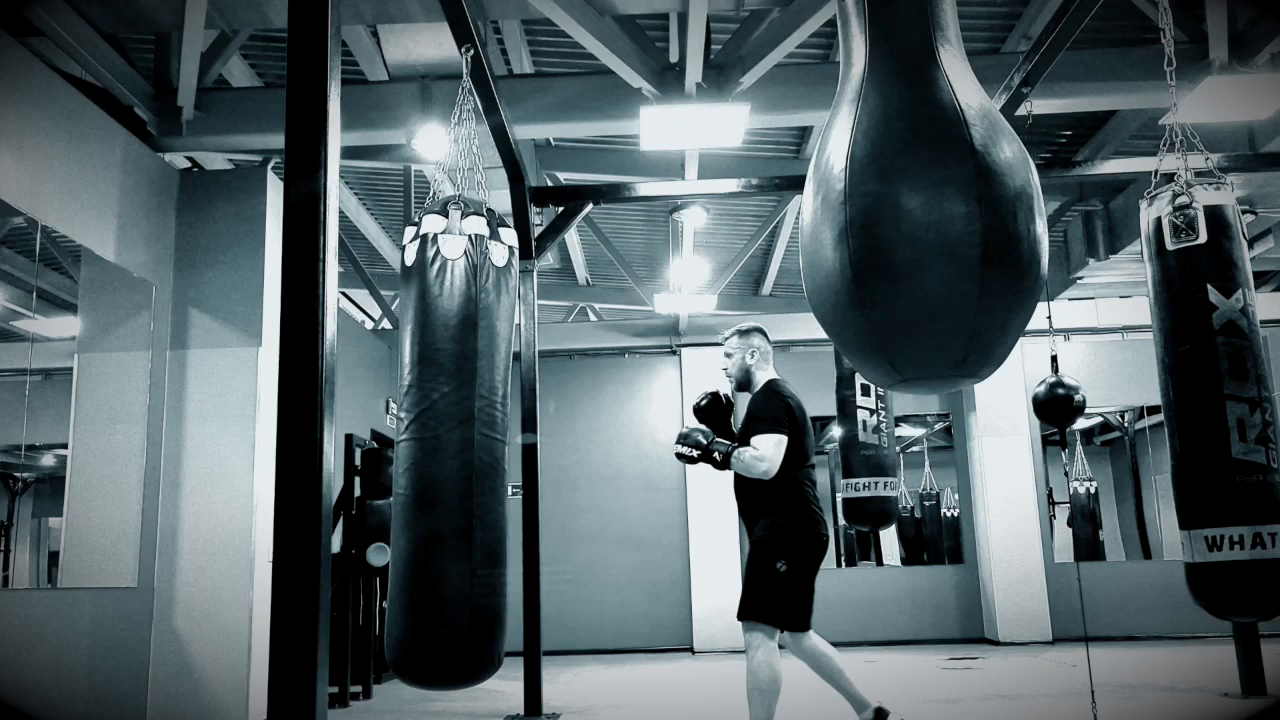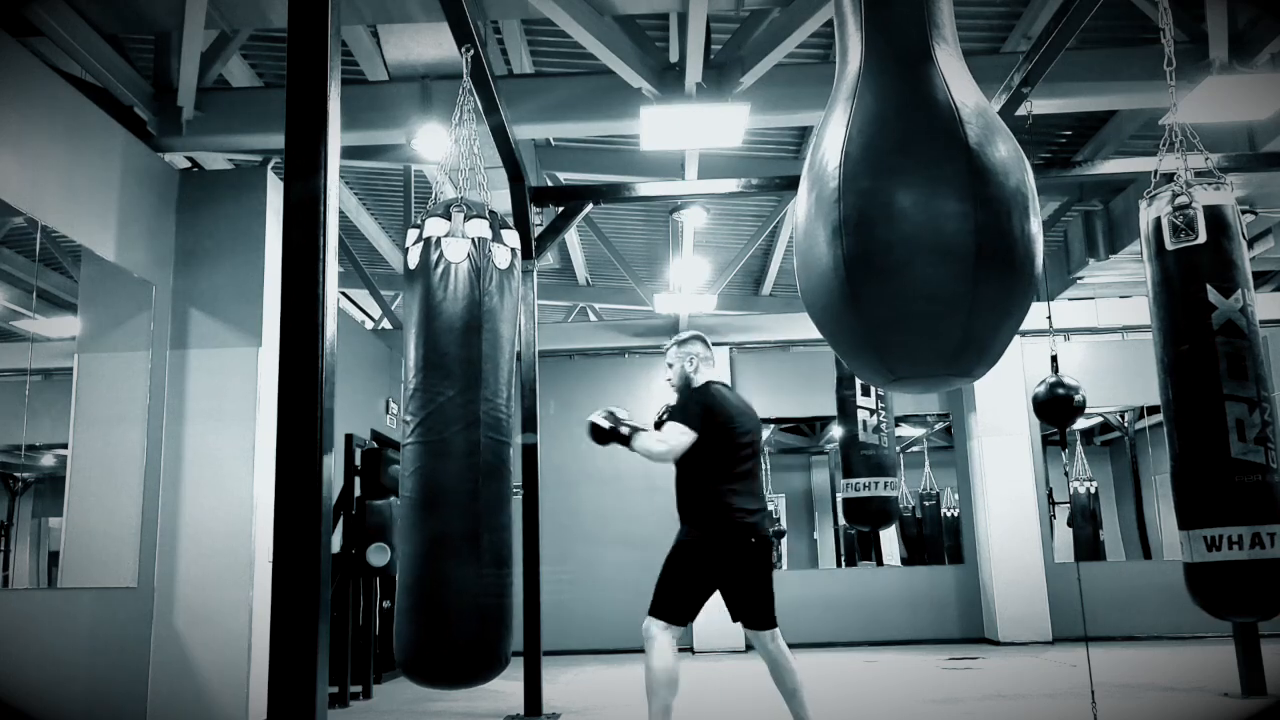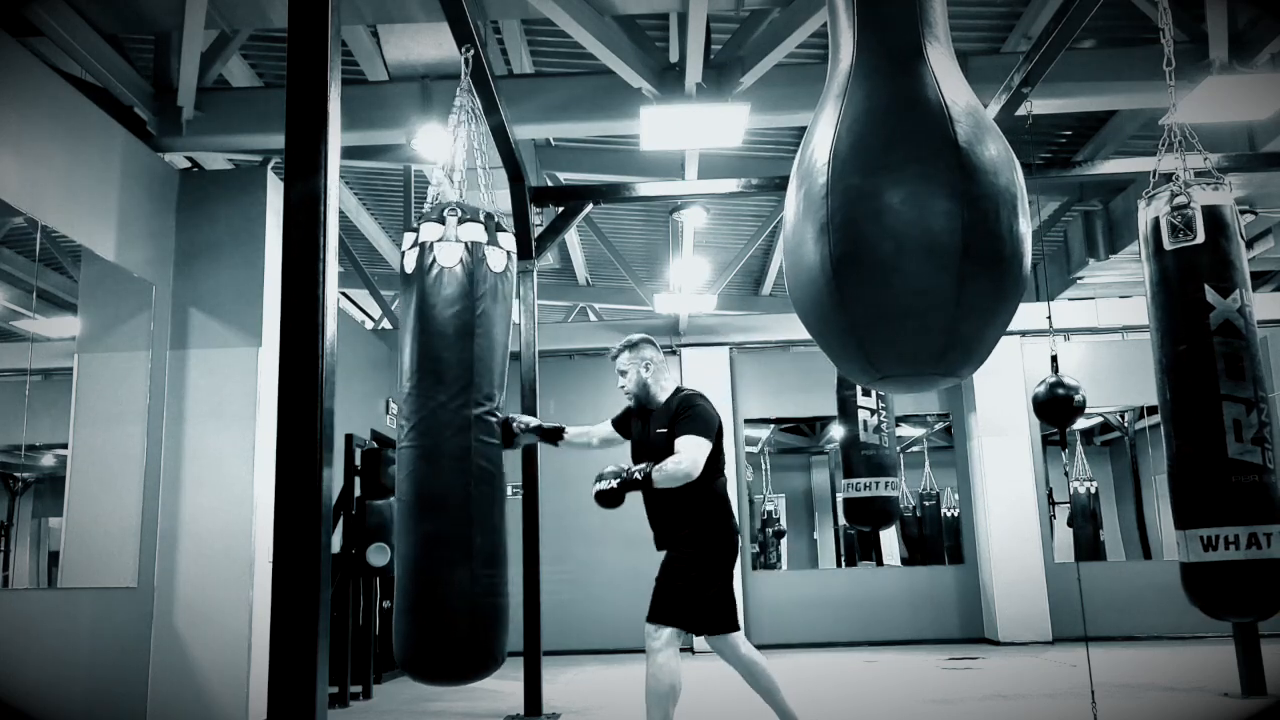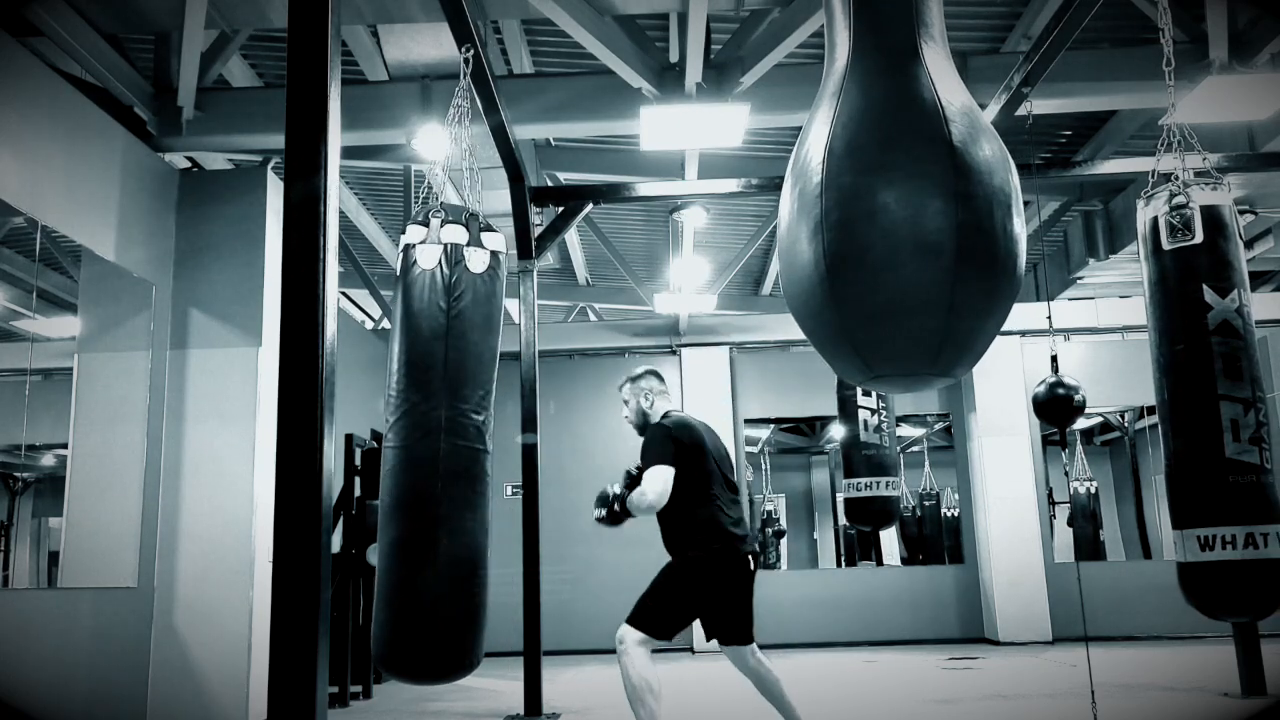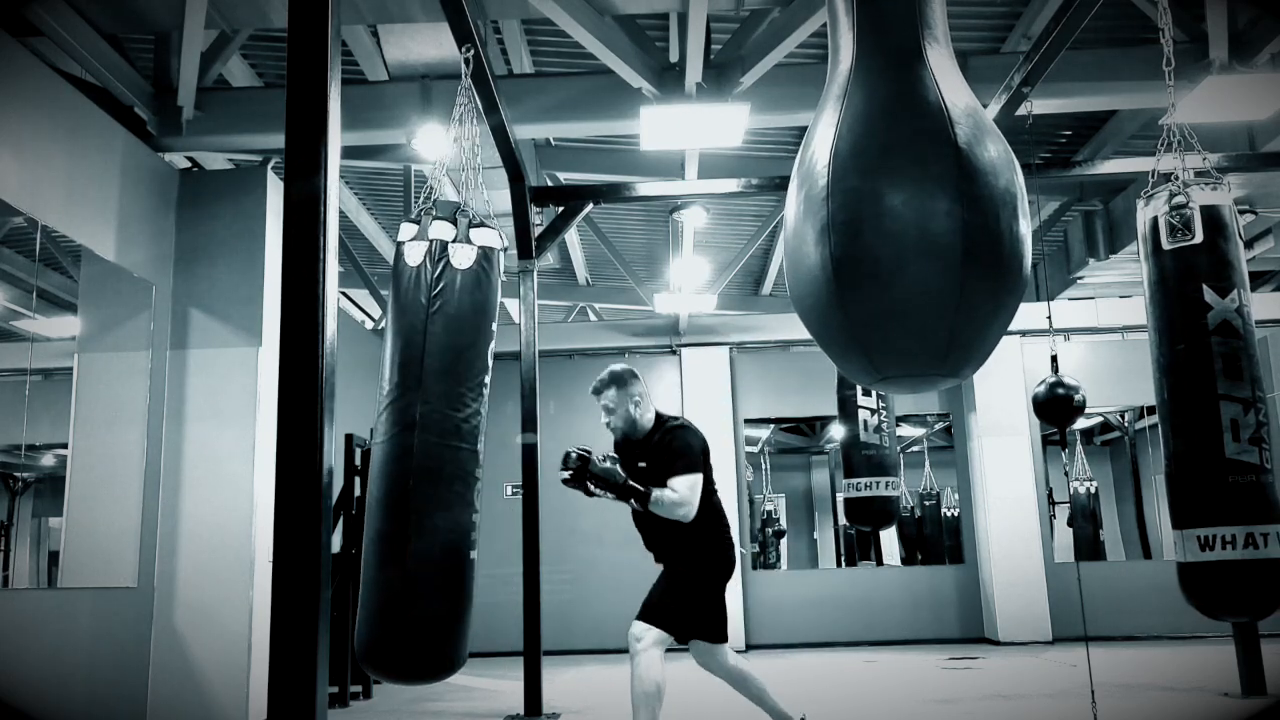
dt=0.4s
person 1, frame 1
left shoulder: (772, 399)
right shoulder: (768, 400)
left elbow: (766, 465)
right elbow: (754, 463)
left wrist: (710, 446)
right wrist: (716, 430)
left hip: (784, 534)
right hip: (797, 534)
left knee: (758, 634)
right knee: (796, 636)
person 1, frame 2
left shoulder: (700, 398)
right shoulder: (739, 406)
left elbow: (662, 448)
left wrist: (620, 430)
left hip: (712, 536)
right hip: (752, 534)
left knee: (658, 631)
right knee: (762, 635)
person 1, frame 3
left shoulder: (692, 407)
right shoulder: (641, 413)
left elbow: (688, 465)
right elbow: (592, 436)
left wrist: (631, 478)
right wrist: (538, 430)
left hip: (700, 542)
right hip: (699, 542)
left knee: (661, 638)
right knee: (726, 641)
person 1, frame 4
left shoulder: (663, 430)
right shoulder: (699, 432)
left elbow: (654, 498)
left wrist: (619, 504)
left hip: (705, 557)
right hip: (736, 555)
left knee: (631, 641)
right knee: (741, 651)
person 1, frame 5
left shoulder: (678, 435)
right shoulder: (625, 441)
left elbow: (684, 508)
right elbow: (613, 490)
left wrist: (624, 487)
right wrist: (585, 475)
left hip: (703, 555)
right hip: (682, 559)
left knee: (643, 639)
right knee: (714, 657)
